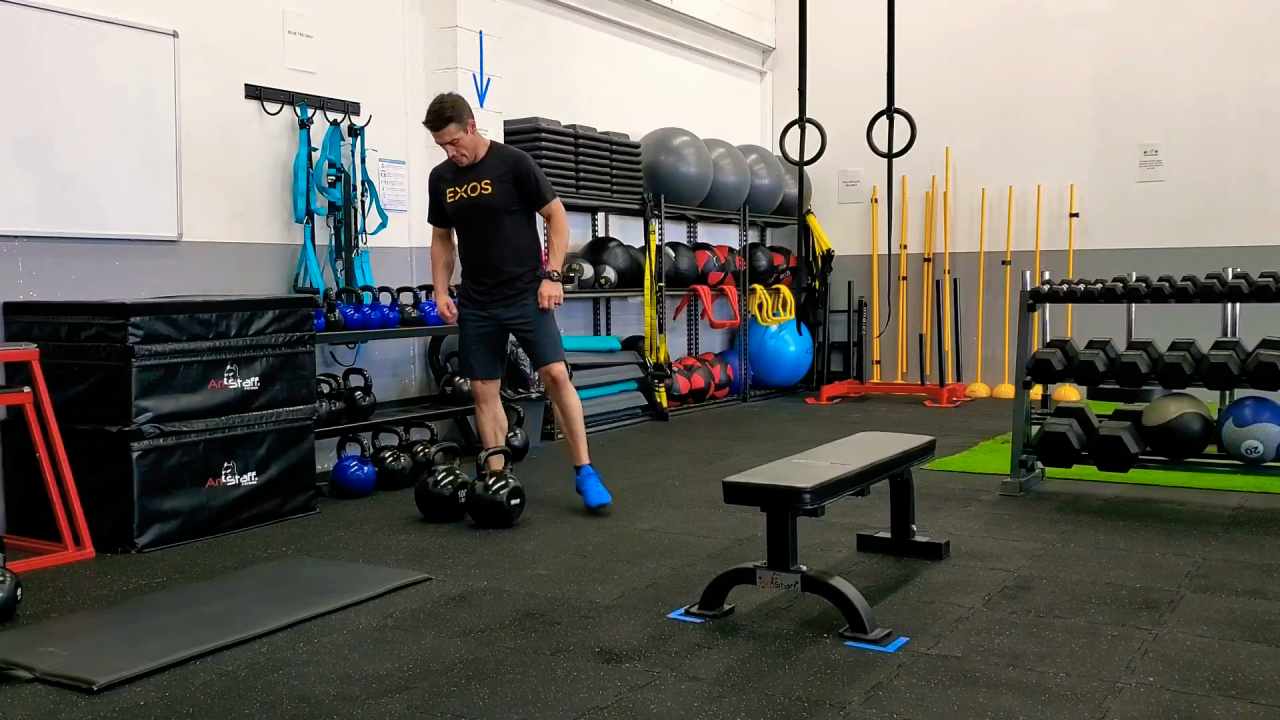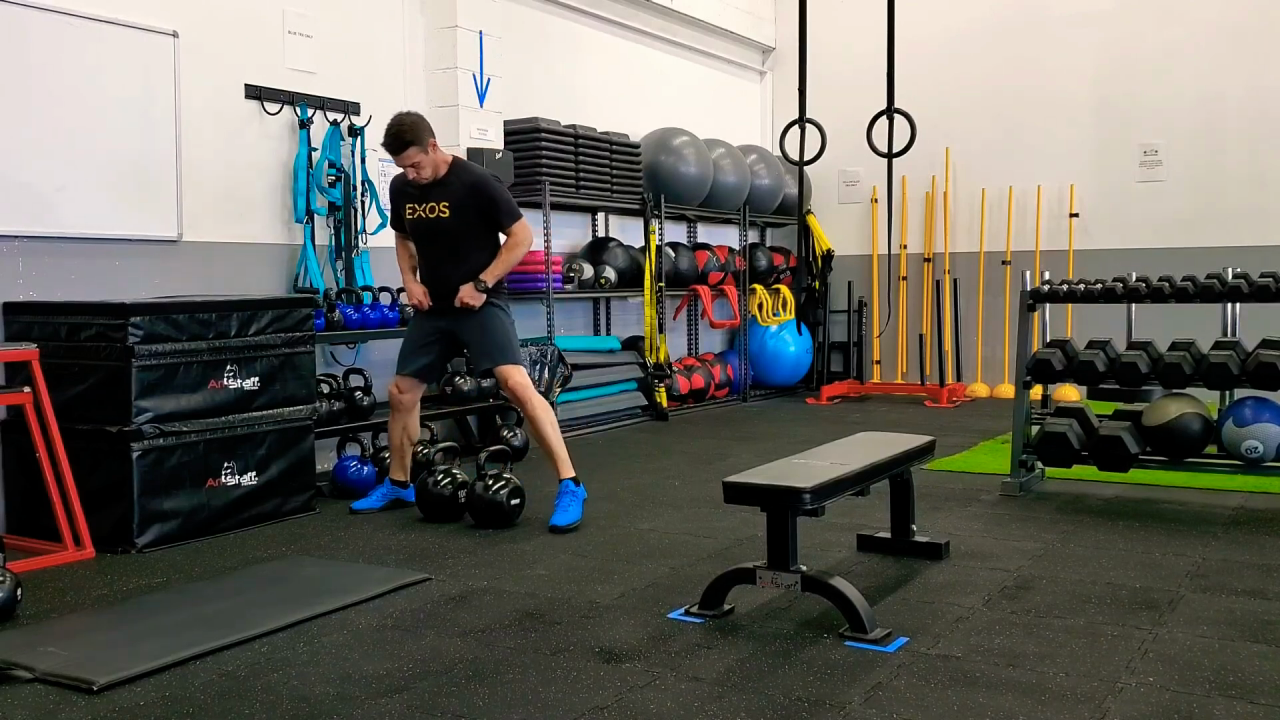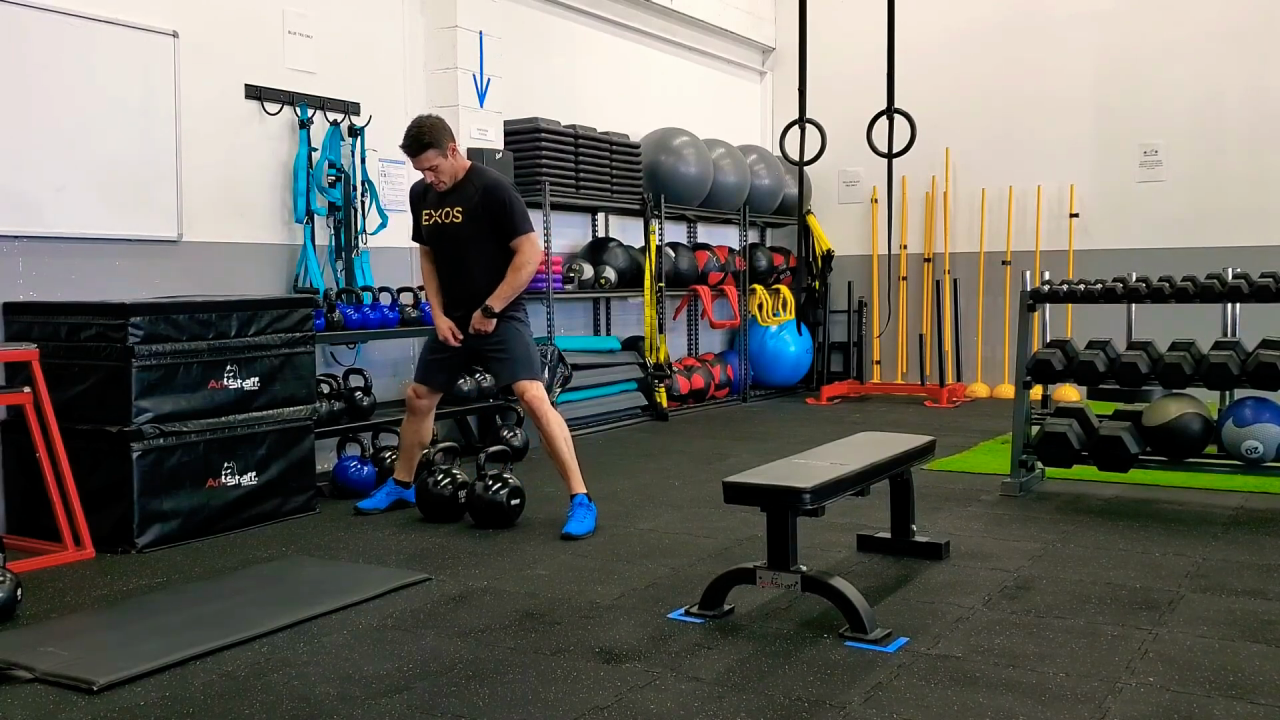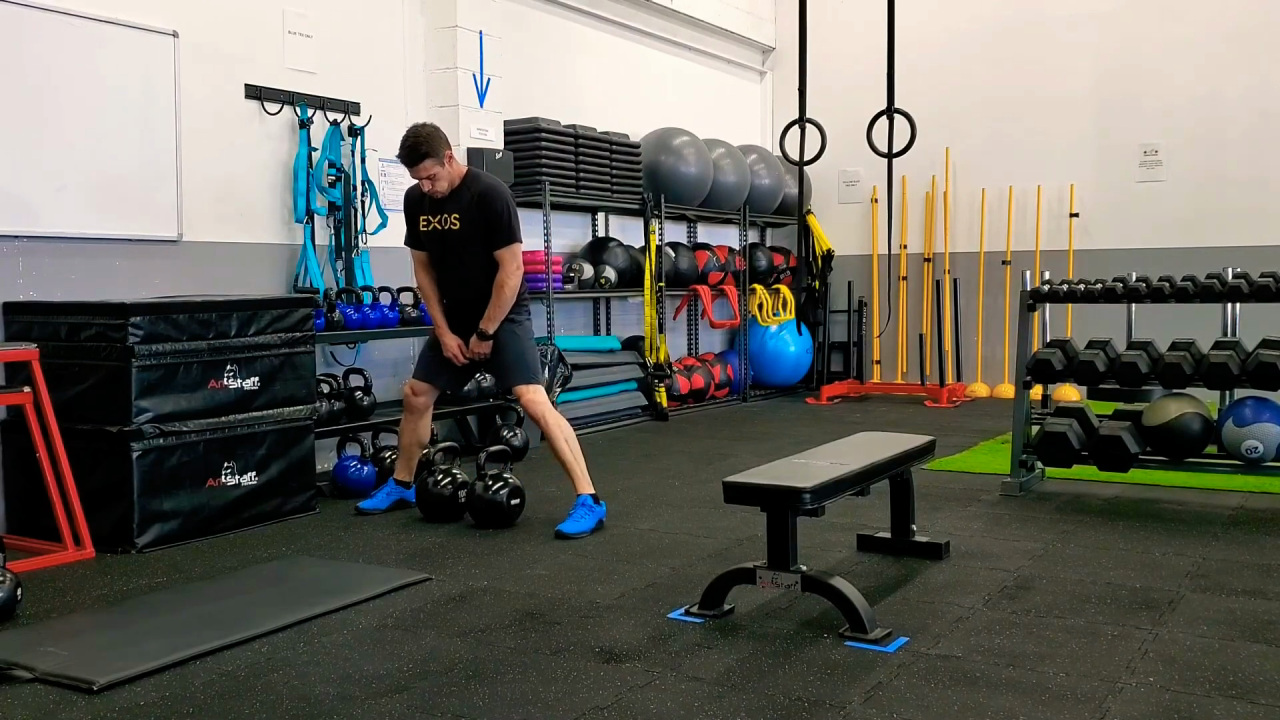
dt=1s
person 1, frame 1
left shoulder: (514, 163)
right shoulder: (440, 177)
left elbow: (557, 218)
right elbow: (442, 238)
left wrist: (551, 275)
right wrist: (441, 290)
left hip: (526, 293)
right hip: (476, 302)
left knee: (556, 375)
right knee: (484, 391)
left ankle: (584, 470)
person 1, frame 2
left shoulder: (476, 183)
right shoulder: (401, 188)
left elbow: (522, 237)
left wrist: (481, 284)
right wrist: (410, 279)
left hip: (479, 303)
right hip: (433, 308)
left knee: (517, 384)
right knee: (402, 393)
left ankle: (569, 486)
right ankle: (399, 485)
person 1, frame 3
left shoulder: (492, 188)
right shoulder: (421, 194)
left elbow: (530, 253)
left wrist: (490, 309)
right wrist: (438, 314)
left hip: (501, 316)
right hip: (453, 319)
left knee: (533, 398)
right knee: (418, 398)
left ankle: (581, 501)
right ankle: (401, 486)
person 1, frame 4
left shoulder: (490, 194)
right shoulder: (416, 200)
left elbow: (511, 269)
right elbow: (423, 268)
left wrist: (485, 333)
right wrist: (444, 333)
left hip: (504, 315)
right hip: (455, 318)
left knee: (533, 401)
right knee: (416, 395)
left ankle: (588, 500)
right ankle: (402, 485)
